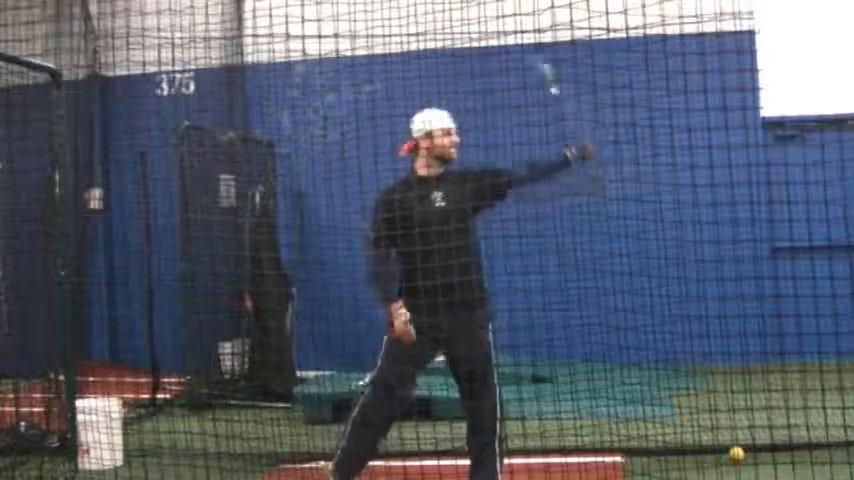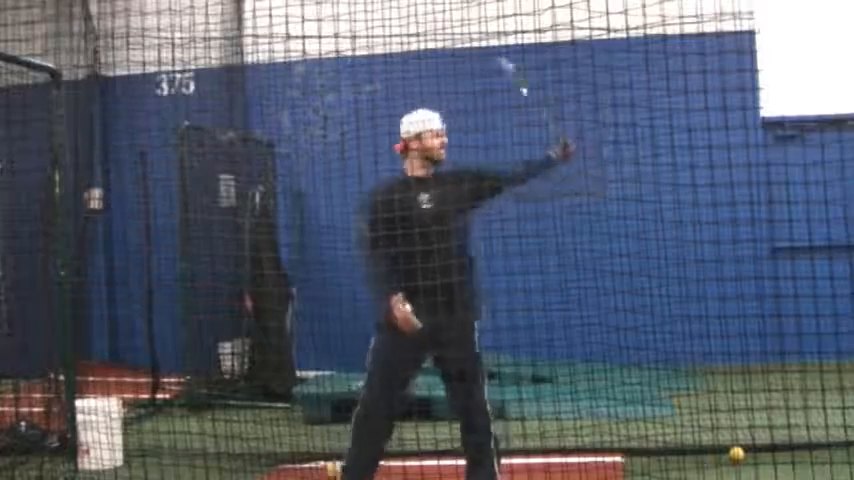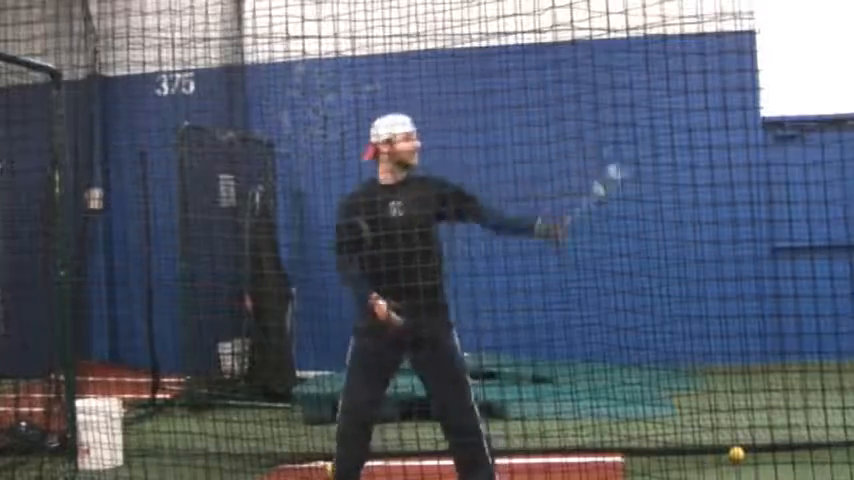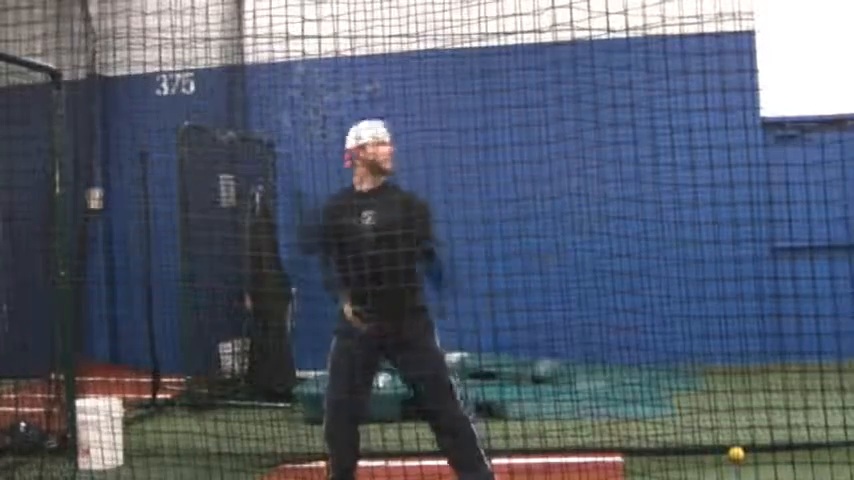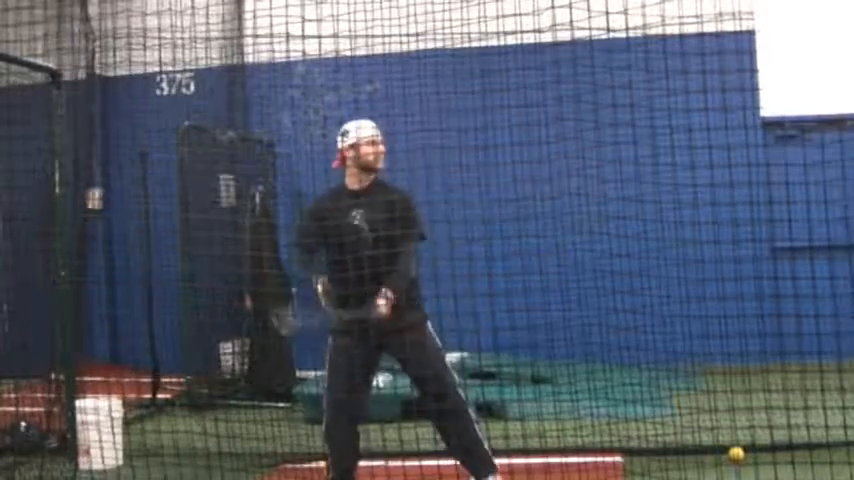
dt=0.2s
person 1, frame 1
left shoulder: (468, 183)
right shoulder: (394, 197)
left elbow: (522, 177)
right elbow: (380, 257)
left wrist: (571, 157)
right wrist: (394, 305)
left hip: (467, 313)
right hip: (417, 316)
left knee: (482, 399)
right knee: (383, 395)
person 1, frame 2
left shoulder: (458, 183)
right shoulder: (386, 196)
left elbow: (511, 178)
right elbow: (377, 256)
left wrist: (554, 156)
right wrist: (394, 298)
left hip: (454, 314)
right hip: (406, 315)
left knee: (471, 400)
right knee: (378, 400)
person 1, frame 3
left shoulder: (431, 190)
right shoulder: (357, 203)
left elbow: (484, 214)
right elbow: (346, 261)
left wrist: (537, 227)
right wrist: (371, 299)
left hip: (430, 318)
right hip: (378, 320)
left knee: (456, 402)
right knee: (357, 406)
person 1, frame 4
left shoulder: (407, 203)
right shoulder: (335, 209)
left elbow: (428, 256)
right elbow: (325, 262)
right wrist: (343, 299)
left hip: (408, 321)
right hip: (357, 325)
left knee: (442, 401)
right knee: (340, 408)
person 1, frame 5
left shoulder: (397, 200)
right shoulder: (324, 207)
left elbow: (407, 254)
right elbow: (308, 253)
left wrist: (390, 293)
right wrist: (319, 278)
left hip: (401, 315)
right hip: (351, 322)
left knee: (444, 393)
right knee: (340, 407)
